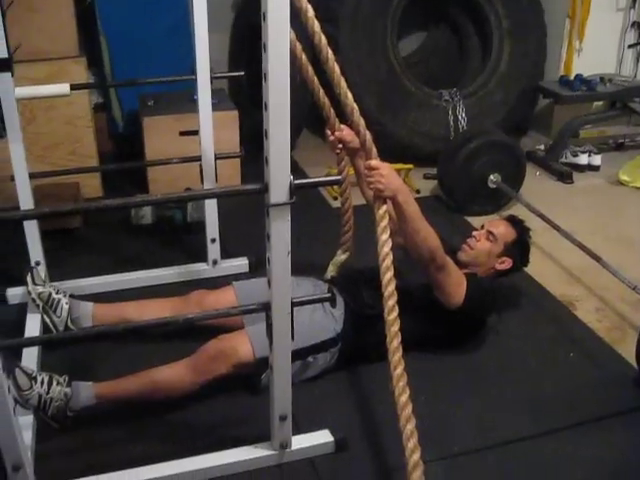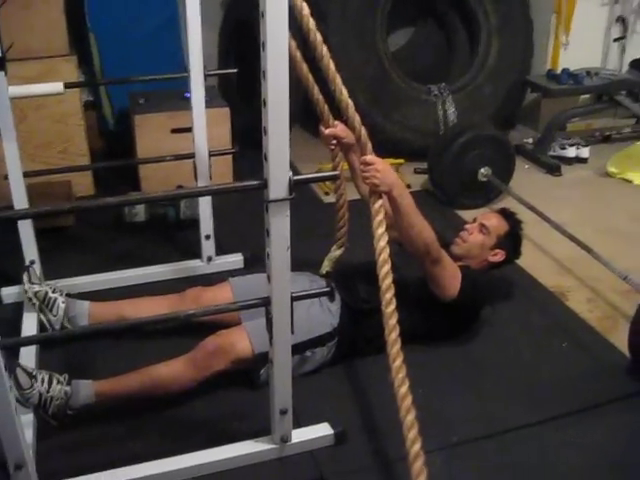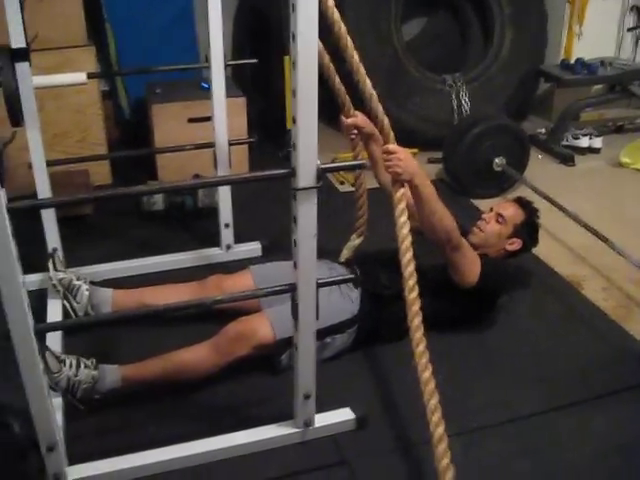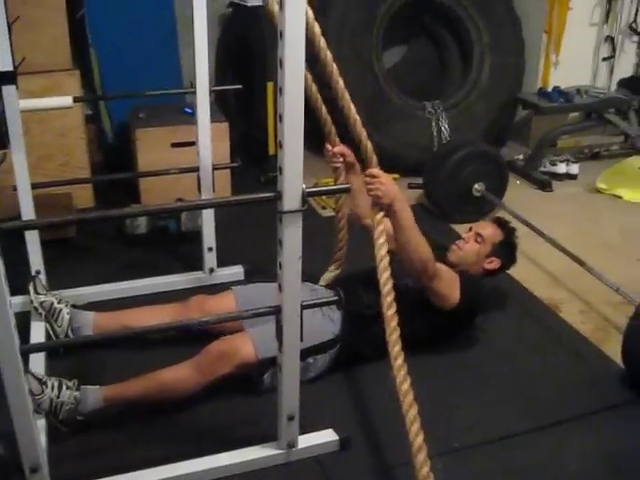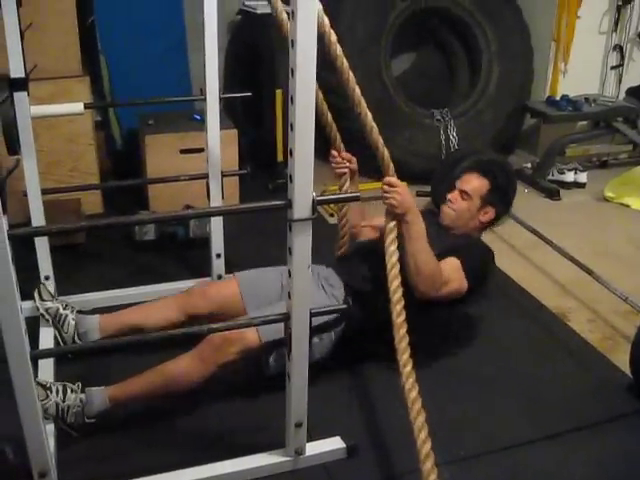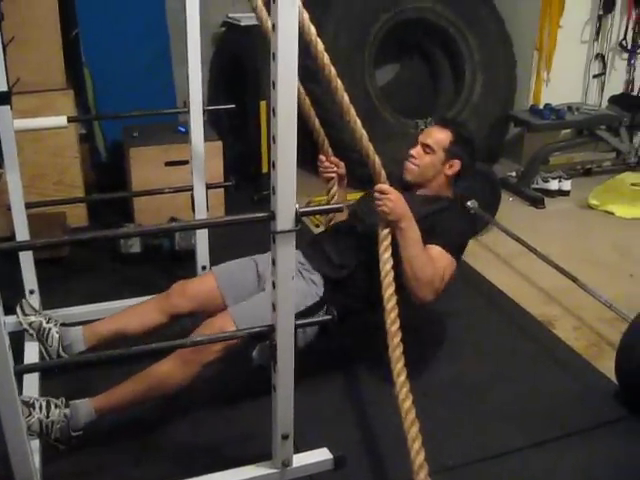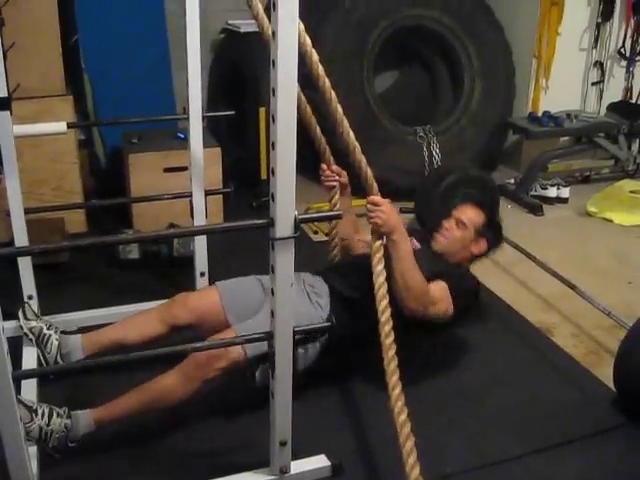
dt=0.4s
person 1, frame 1
left shoulder: (473, 299)
right shoulder: (448, 265)
left elbow: (432, 261)
right elbow: (392, 224)
left wrist: (401, 193)
right wrist: (358, 156)
left hip: (343, 328)
right hip: (329, 291)
left knee: (219, 356)
right knee: (199, 302)
left ankle: (71, 397)
right ankle: (75, 314)
person 1, frame 2
left shoulder: (466, 292)
right shoulder: (441, 260)
left elbow: (428, 253)
right elbow: (386, 214)
left wrist: (396, 188)
right wrist: (352, 151)
left hip: (339, 321)
right hip: (324, 285)
left knee: (216, 352)
right knee: (196, 299)
left ankle: (71, 395)
right ankle: (72, 313)
person 1, frame 3
left shoulder: (484, 278)
right shoulder: (458, 249)
left elbow: (449, 240)
right elbow: (400, 197)
left wrist: (418, 177)
right wrist: (372, 139)
left hip: (358, 309)
right hip: (343, 273)
left knee: (238, 337)
right knee: (217, 286)
left ankle: (100, 379)
right ankle: (97, 301)
person 1, frame 4
left shoulder: (464, 294)
right shoulder: (438, 261)
left elbow: (424, 271)
right elbow: (371, 223)
left wrist: (398, 203)
right wrist: (352, 170)
left hip: (341, 328)
right hip: (323, 295)
left knee: (220, 356)
right knee: (199, 307)
left ankle: (81, 401)
right ankle: (78, 323)
person 1, frame 5
left shoulder: (473, 256)
right shoulder: (437, 218)
left elbow: (427, 284)
right elbow: (359, 231)
left wrist: (410, 216)
right wrist: (352, 182)
left hip: (345, 307)
right hip: (325, 277)
left knee: (223, 343)
right knee: (202, 296)
left ankle: (89, 404)
right ankle: (85, 328)
person 1, frame 6
left shoulder: (449, 220)
right shoulder: (403, 186)
left elbow: (424, 289)
left wrist: (405, 221)
right wrist: (338, 185)
left hip: (321, 291)
right hip: (298, 259)
left knee: (205, 343)
right knee: (180, 294)
left ankle: (75, 416)
right ankle: (69, 341)
person 1, frame 7
left shoulder: (458, 284)
right shoulder: (423, 241)
left elbow: (415, 303)
right elbow: (353, 245)
left wrist: (396, 234)
right wrist: (344, 195)
left hip: (326, 315)
right hip: (306, 283)
left knee: (207, 359)
right knee: (182, 306)
left ankle: (74, 426)
right ankle: (69, 349)
